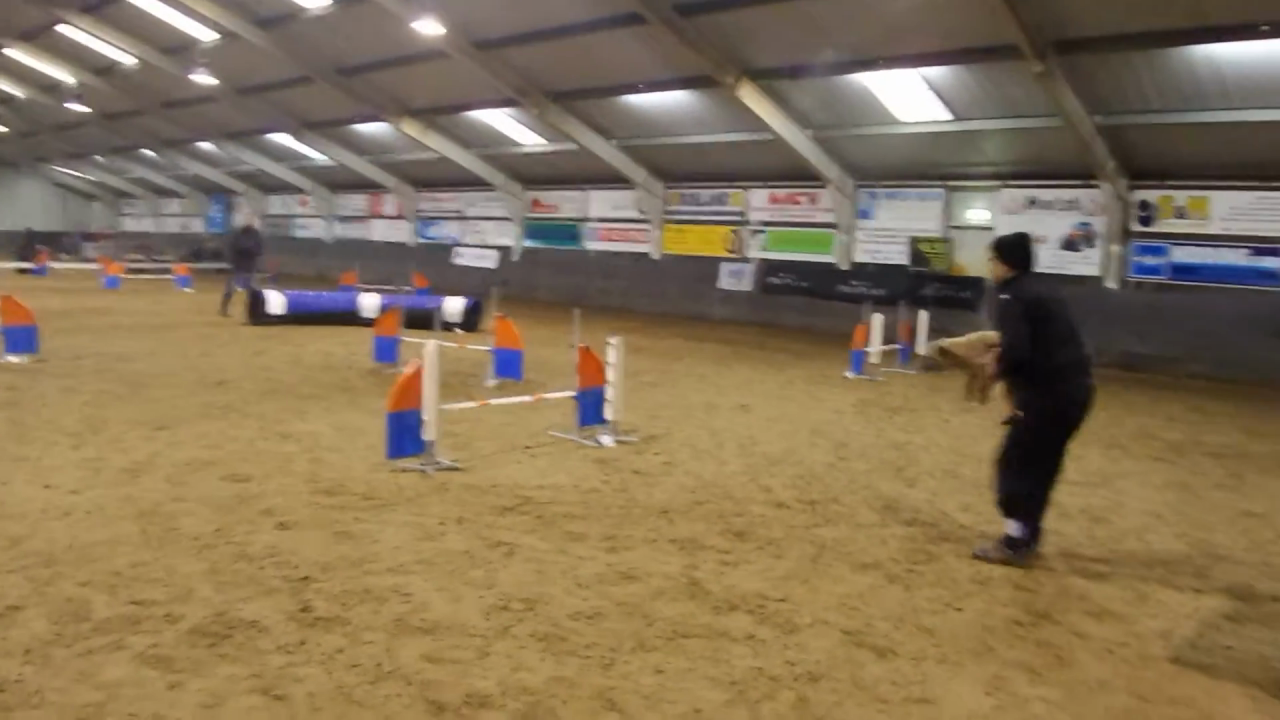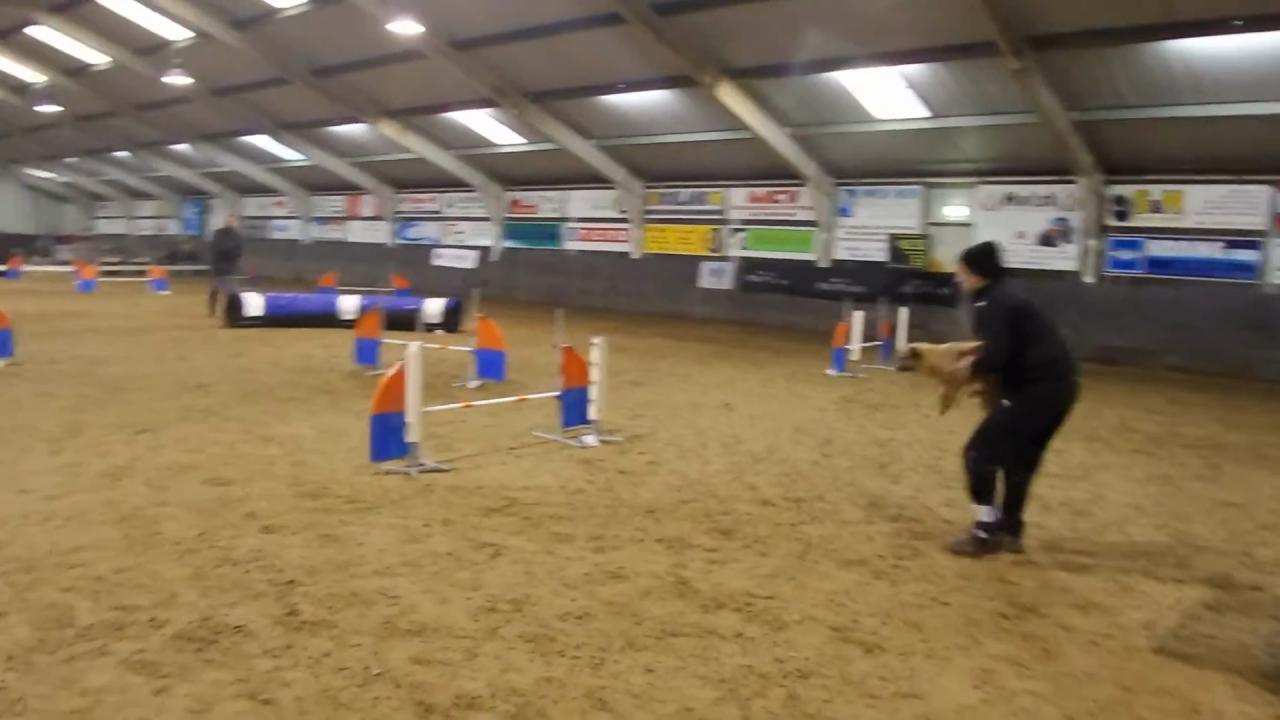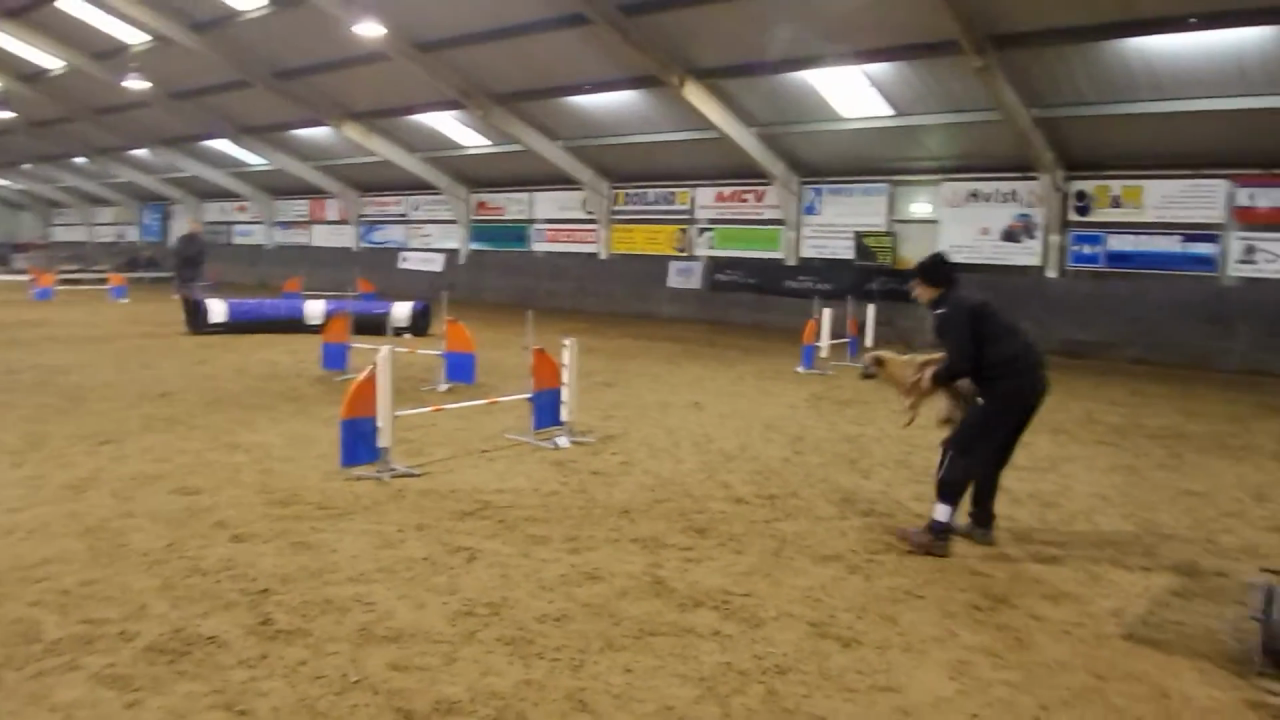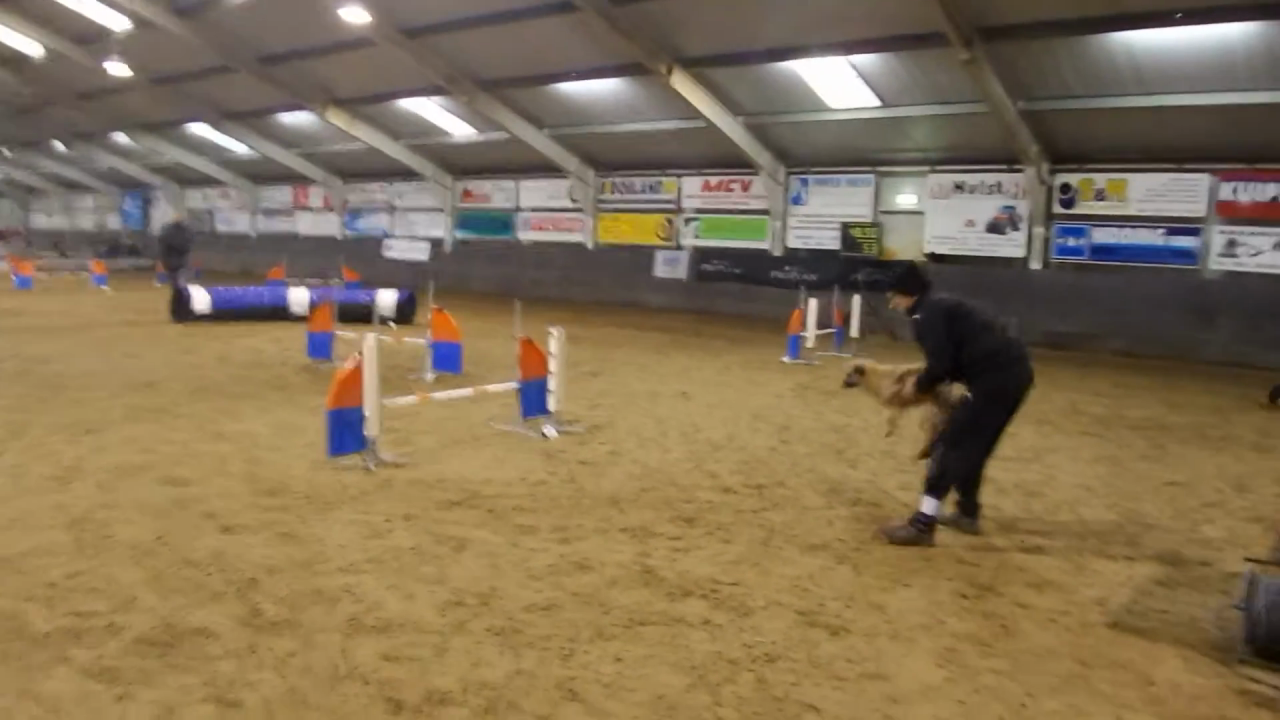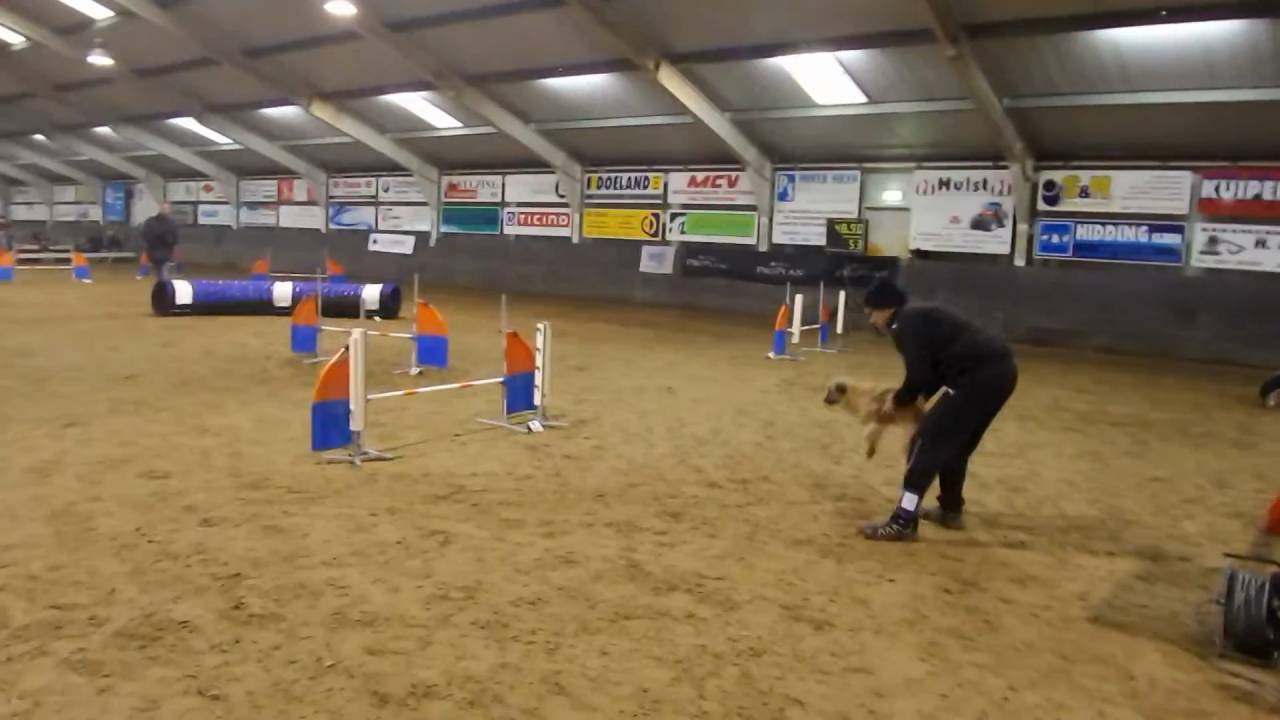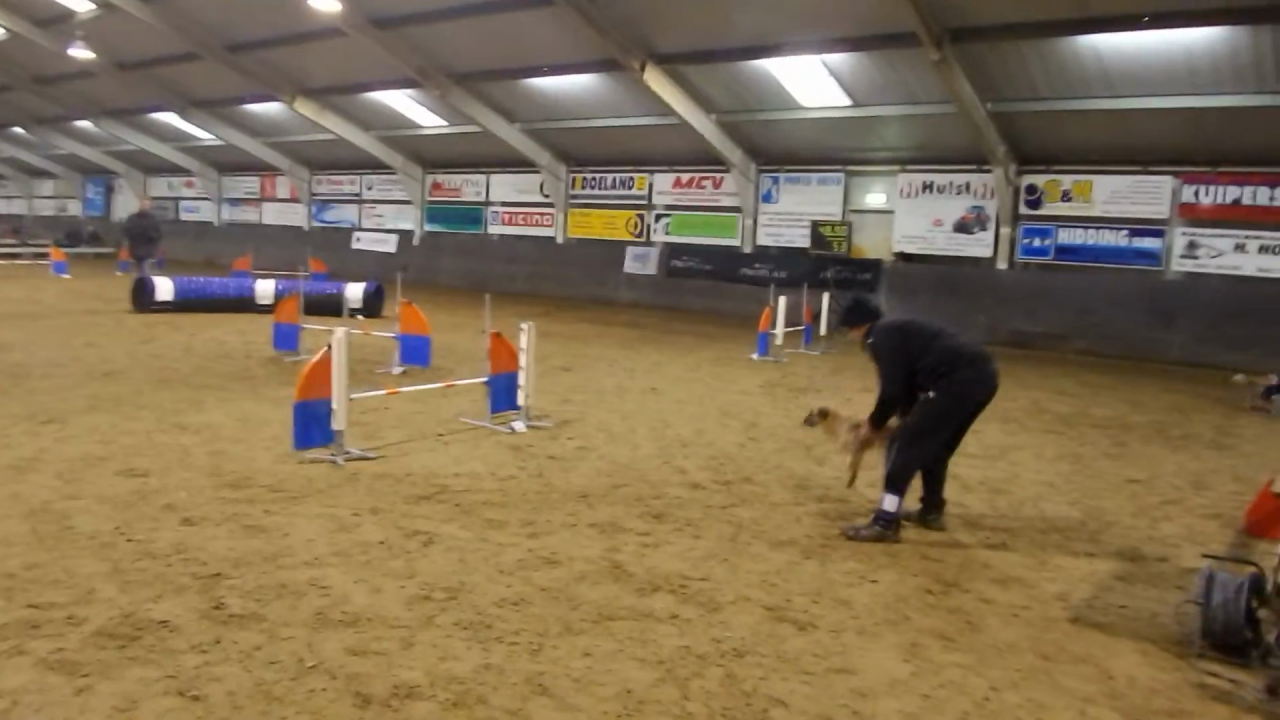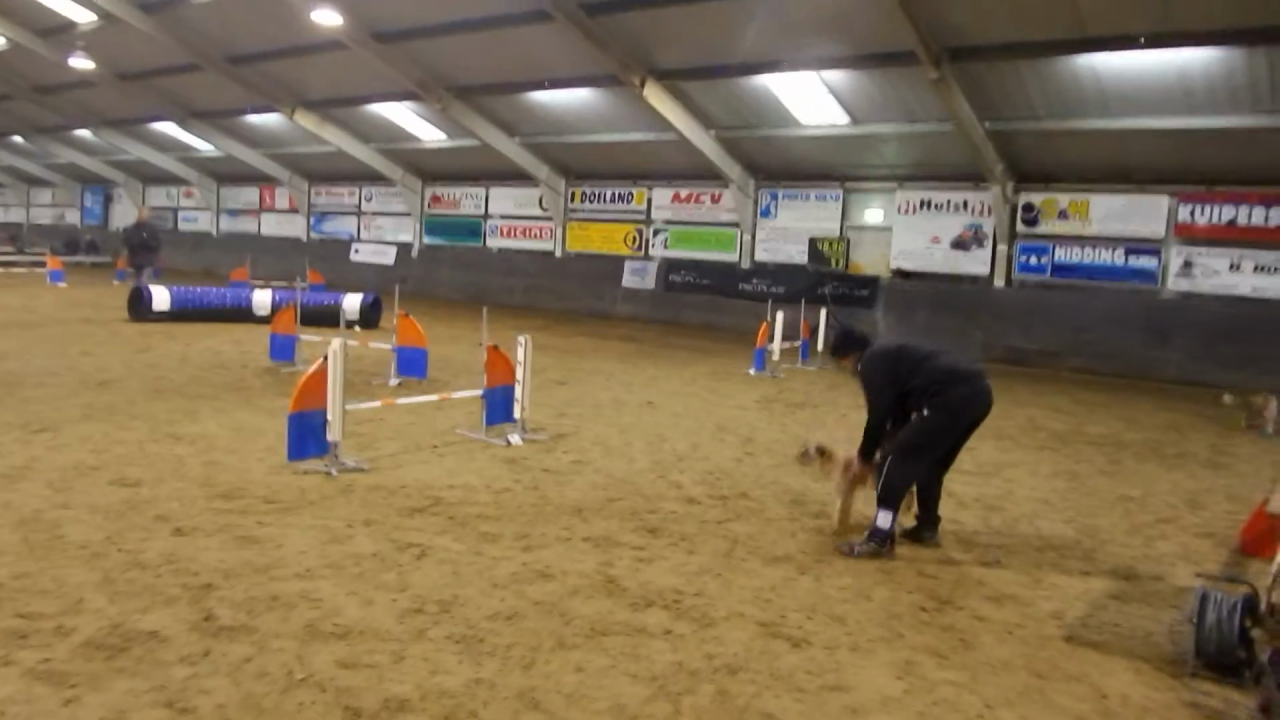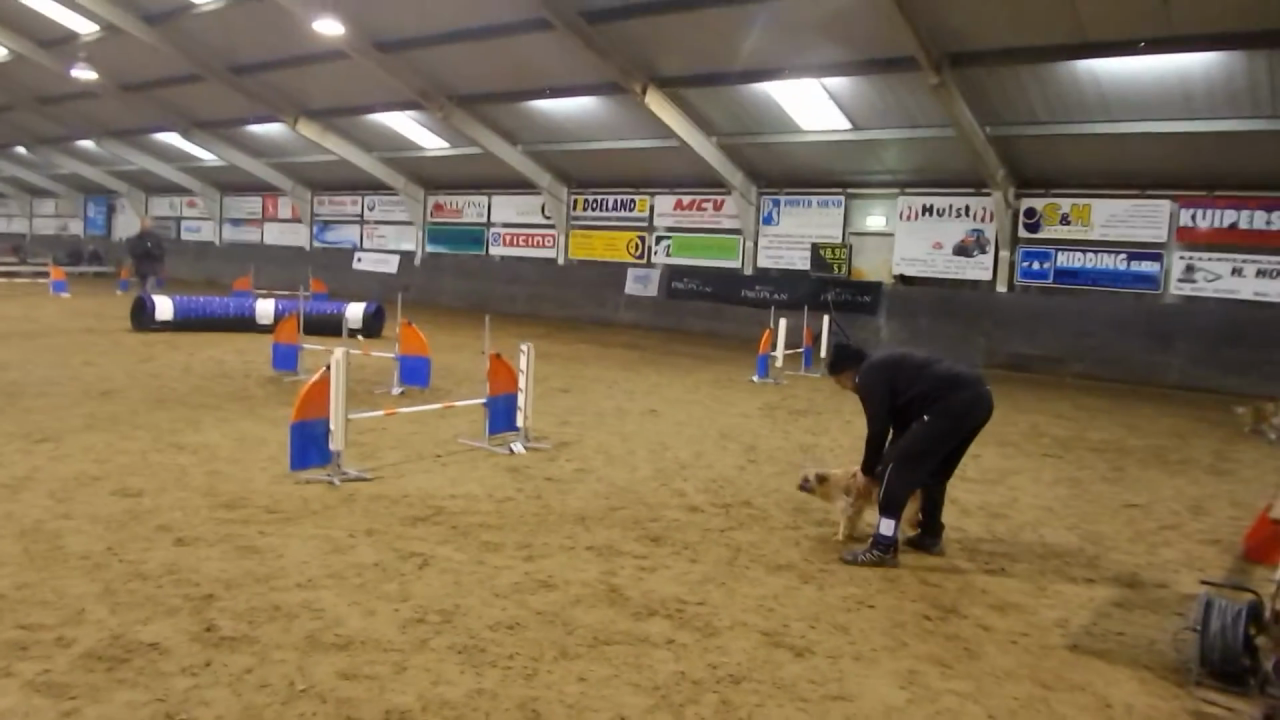
dt=0.1s
person 1, frame 1
left shoulder: (1012, 297)
right shoulder: (1035, 291)
left elbow: (1016, 351)
left wrist: (998, 365)
right wrist: (1006, 364)
left hip: (1049, 393)
right hip: (1077, 387)
left knee: (1014, 463)
right knee: (1041, 464)
left ankle: (1018, 541)
right ankle: (1026, 536)
person 1, frame 2
left shoulder: (990, 305)
right shoulder: (1006, 298)
left elbow: (997, 355)
left wrist: (972, 369)
right wrist: (980, 364)
left hip: (1037, 389)
right hip: (1060, 384)
left knee: (981, 451)
right knee: (1021, 458)
left ankle: (986, 532)
right ankle: (1009, 530)
person 1, frame 3
left shoulder: (948, 311)
right shoulder: (963, 304)
left elbow: (960, 362)
left wrist: (934, 379)
right wrist: (941, 374)
left hip: (1009, 385)
right hip: (1030, 379)
left knee: (959, 450)
right knee: (990, 453)
left ankle: (938, 531)
right ankle: (981, 523)
person 1, frame 4
left shoulder: (926, 315)
right shoulder: (942, 307)
left elbow: (940, 366)
left wrist: (917, 387)
right wrist: (925, 383)
left hip: (996, 377)
right hip: (1017, 371)
left knee: (950, 445)
right knee: (973, 445)
left ankle: (922, 525)
right ankle: (967, 513)
person 1, frame 5
left shoulder: (905, 324)
right shoulder: (920, 317)
left elbow: (917, 376)
right elbow: (932, 369)
left wrist: (896, 402)
right wrist: (913, 397)
left hip: (979, 377)
right hip: (1002, 369)
left knee: (928, 441)
right knee: (955, 442)
left ankle: (903, 522)
right ankle: (950, 509)
person 1, frame 6
left shoulder: (881, 338)
right shoulder: (896, 330)
left elbow: (892, 390)
right elbow: (909, 385)
left wrist: (873, 425)
right wrist: (896, 417)
left hip: (960, 380)
right hip: (983, 374)
left knee: (904, 443)
right knee: (935, 445)
left ankle: (885, 523)
right ankle: (932, 511)
person 1, frame 7
left shoulder: (871, 363)
right shoulder: (888, 356)
left elbow: (879, 416)
right elbow: (900, 413)
left wrist: (863, 457)
right wrist: (885, 448)
left hip: (953, 398)
right hip: (977, 391)
left knee: (896, 460)
right knee: (931, 462)
left ankle: (880, 540)
right ankle: (927, 527)
person 1, frame 8
left shoulder: (868, 376)
right shoulder: (885, 368)
left elbow: (878, 429)
right elbow: (902, 422)
left wrist: (867, 472)
right wrist: (879, 466)
left hip: (954, 404)
right hip: (978, 397)
left knee: (897, 468)
right knee: (933, 470)
left ankle: (883, 548)
right ankle: (931, 536)
